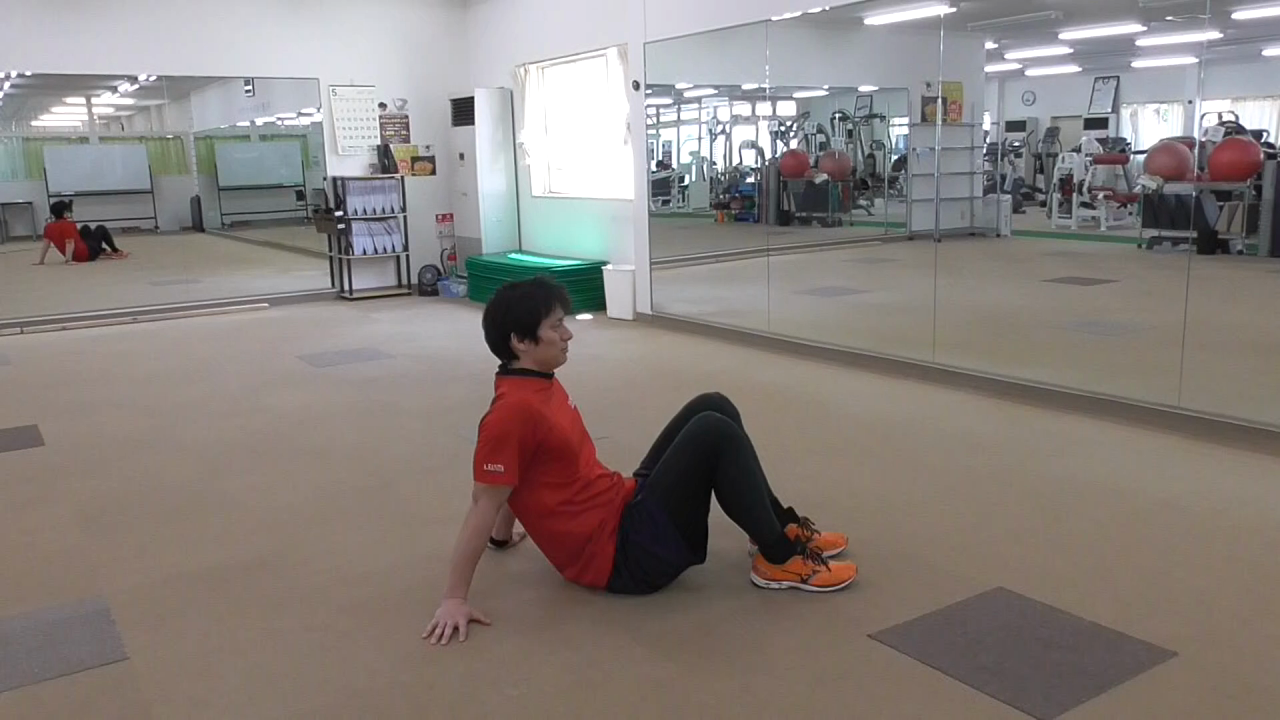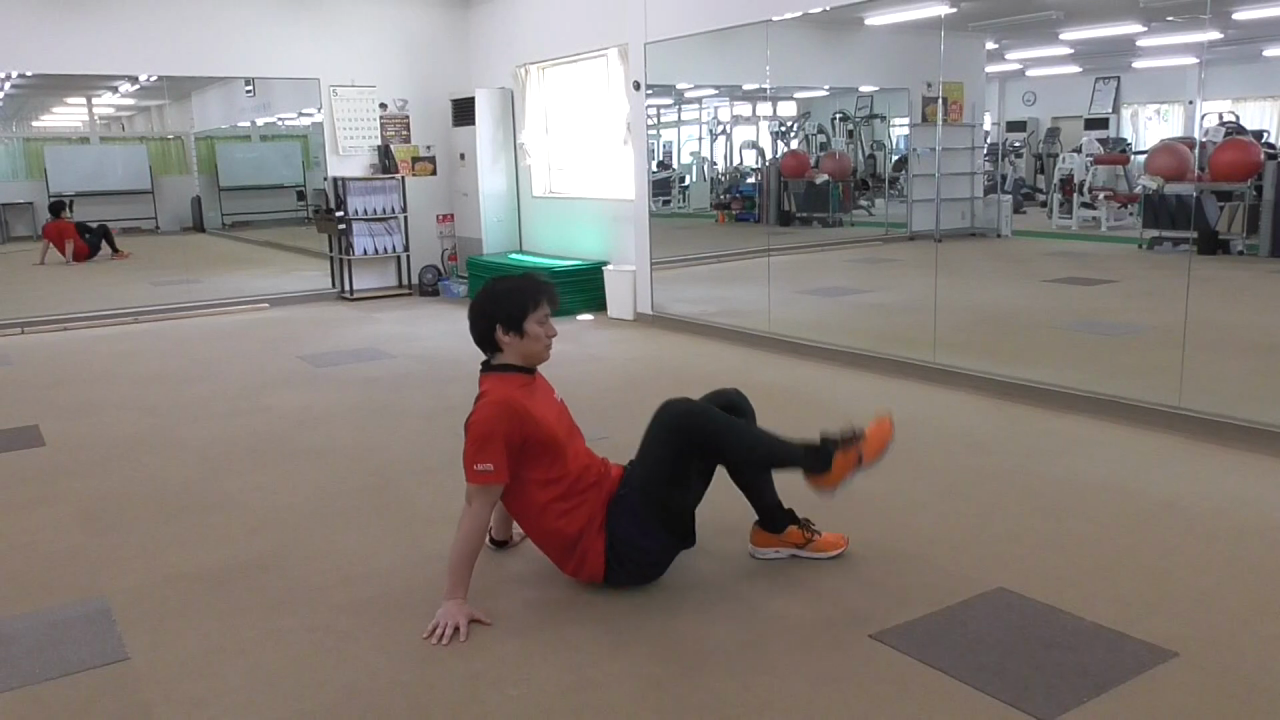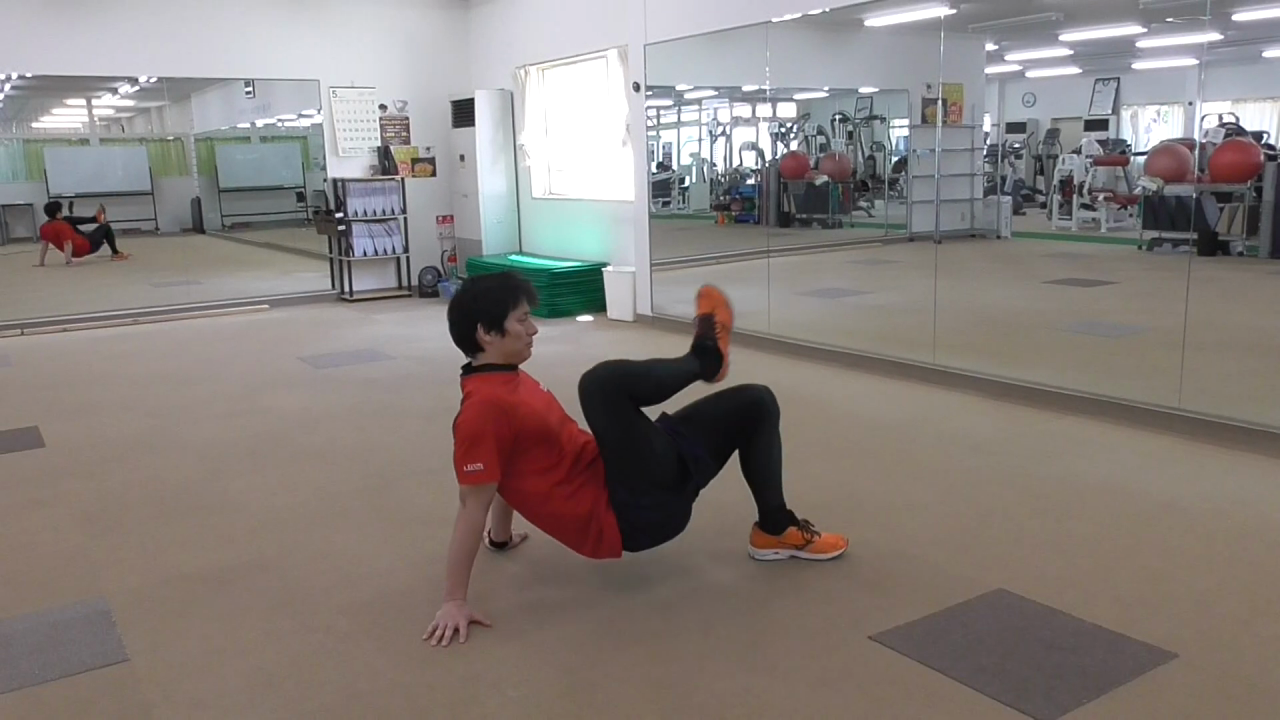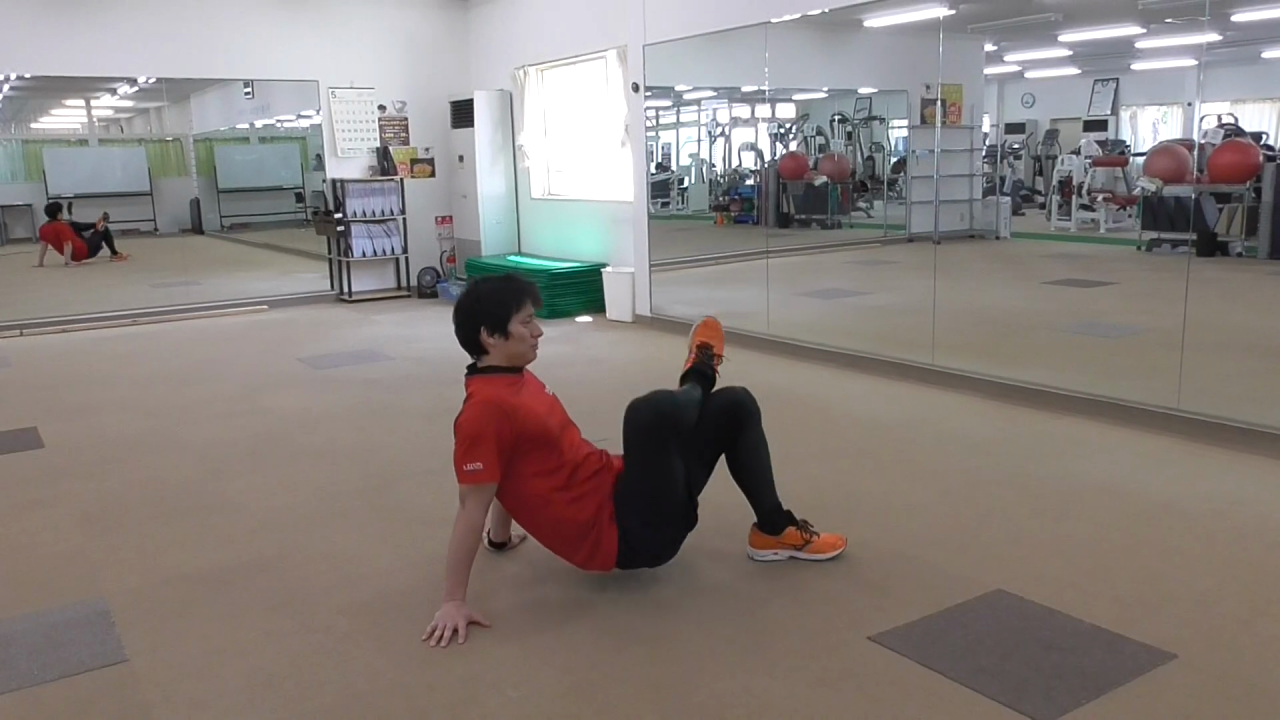
dt=0.4s
person 1, frame 1
left shoulder: (541, 384)
right shoulder: (514, 410)
left elbow: (522, 481)
right elbow: (485, 503)
left wrist: (504, 534)
right wrist: (455, 598)
left hip: (626, 508)
right hip: (625, 554)
left knee: (713, 408)
right knee: (715, 434)
left ankle: (778, 525)
right ankle: (779, 559)
person 1, frame 2
left shoulder: (526, 381)
right shoulder: (499, 407)
left elbow: (519, 476)
right elbow: (477, 503)
left wrist: (503, 534)
right wrist: (455, 600)
left hip: (619, 498)
right hip: (616, 546)
left knee: (729, 404)
right knee: (679, 416)
left ankle: (775, 528)
right ankle: (816, 459)
person 1, frame 3
left shoulder: (508, 379)
right shoulder: (484, 406)
left elbow: (515, 468)
right elbow: (473, 503)
left wrist: (501, 537)
right wrist: (454, 601)
left hip: (630, 479)
right hip: (629, 510)
left knee: (756, 403)
right knee: (603, 381)
left ankle: (775, 530)
right ankle: (704, 361)
person 1, frame 4
left shoulder: (515, 379)
right shoulder: (486, 408)
left elbow: (517, 470)
right elbow: (473, 504)
left wrist: (501, 537)
right wrist: (453, 602)
left hip: (619, 493)
right hip: (624, 530)
left knee: (737, 405)
right knee: (653, 410)
left ankle: (773, 530)
right ankle: (696, 386)
